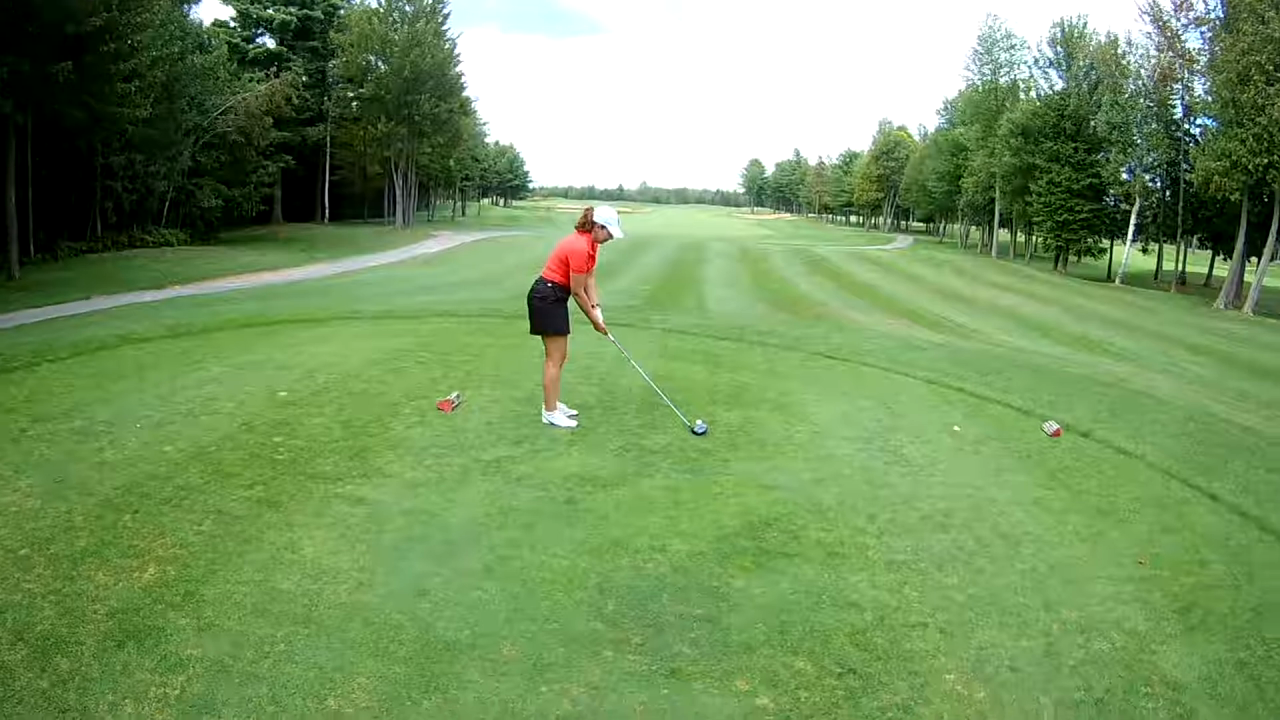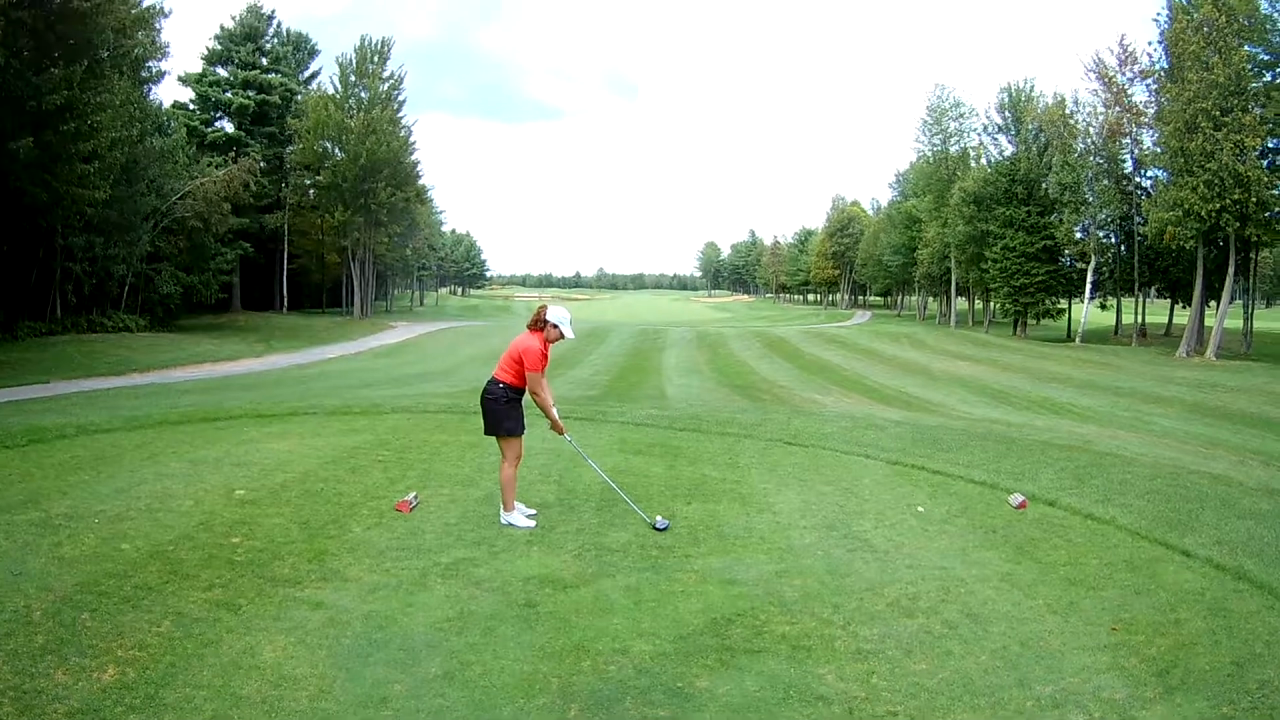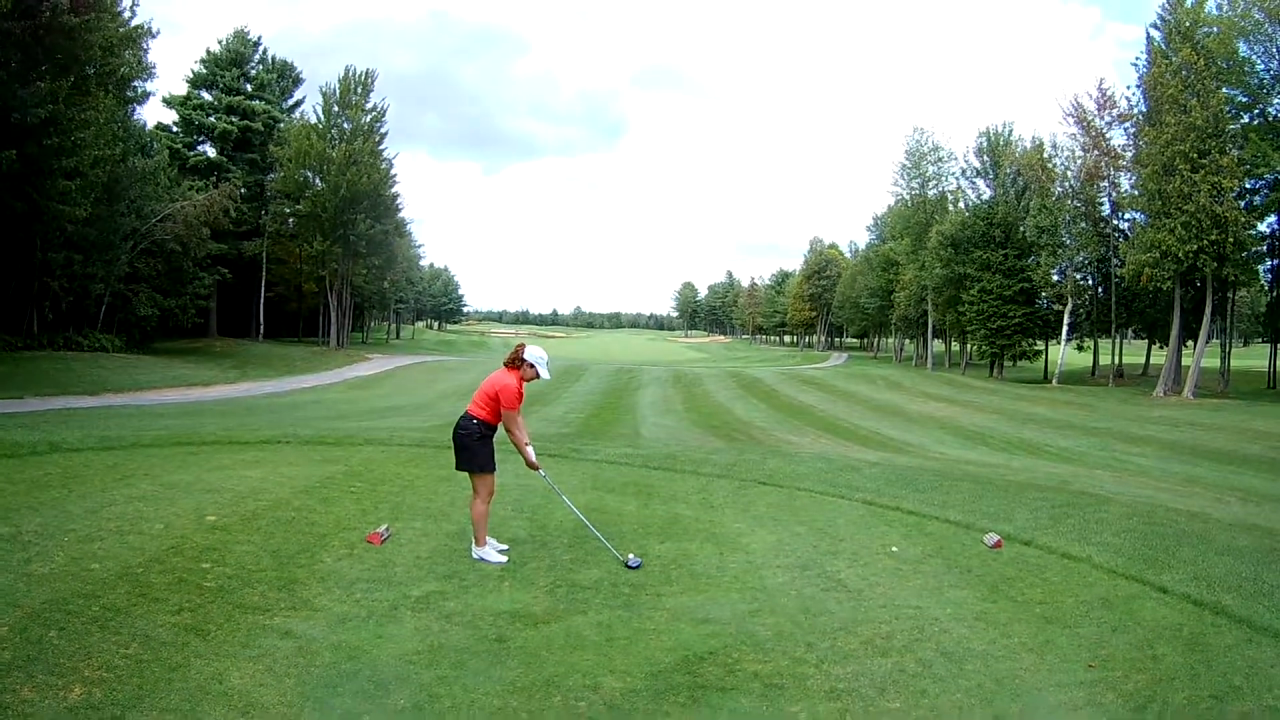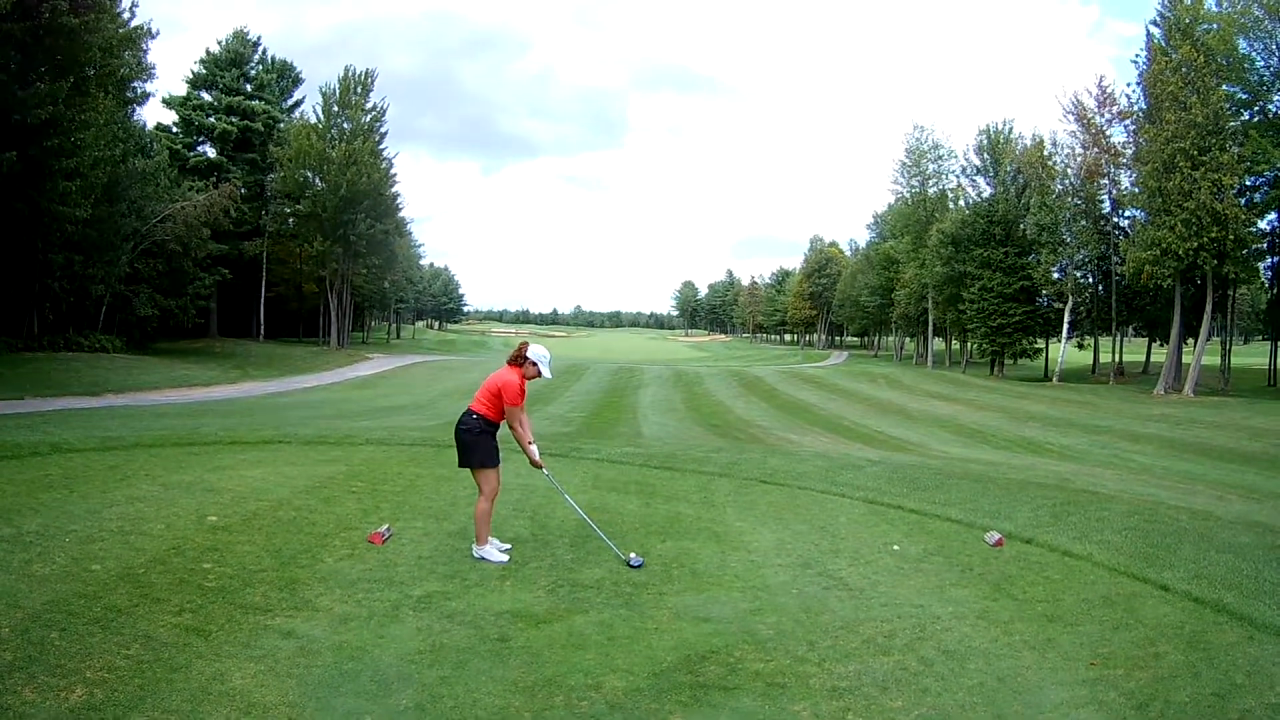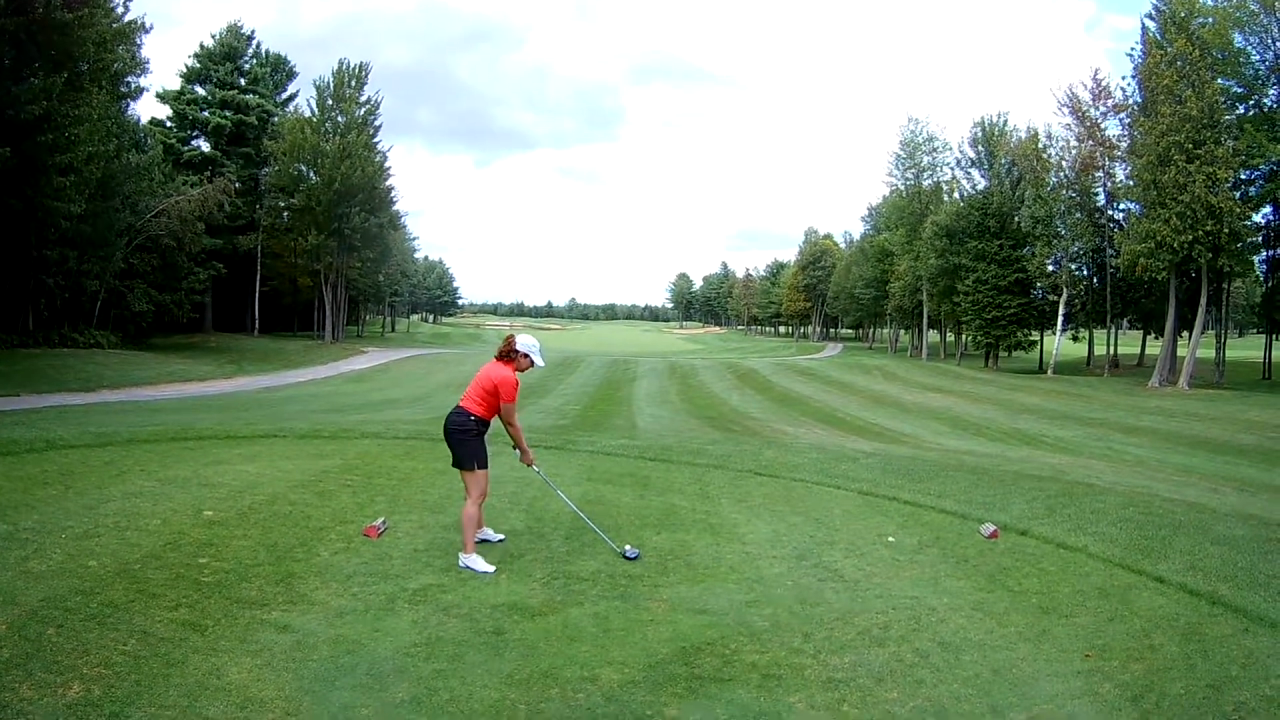
dt=0.7s
person 1, frame 1
left shoulder: (590, 243)
right shoulder: (579, 248)
left elbow: (590, 278)
right elbow: (577, 291)
left wrist: (597, 309)
right wrist: (594, 320)
left hip: (555, 297)
right hip: (547, 297)
left knee: (558, 356)
right knee: (555, 358)
left ankle: (552, 404)
right ankle: (550, 412)
person 1, frame 2
left shoulder: (541, 341)
right shoulder: (532, 347)
left elbow: (542, 379)
right elbow: (535, 391)
left wrist: (553, 409)
right wrist: (553, 420)
left hip: (509, 397)
right hip: (500, 397)
left knee: (513, 456)
right knee: (511, 458)
left ankle: (510, 504)
right ankle: (508, 513)
person 1, frame 3
left shoulder: (513, 377)
right shoulder: (509, 385)
left elbow: (517, 416)
right elbow: (510, 429)
left wrist: (529, 446)
right wrist: (527, 458)
left hip: (479, 431)
right hip: (472, 433)
left knee: (485, 491)
right knee: (483, 493)
left ankle: (482, 539)
right ankle: (480, 548)
person 1, frame 4
left shoulder: (517, 377)
right shoulder: (511, 382)
left elbow: (522, 414)
right elbow: (513, 425)
left wrist: (532, 445)
right wrist: (530, 456)
left hip: (483, 430)
right hip: (474, 430)
left knee: (492, 488)
right knee: (488, 491)
left ankle: (485, 538)
right ankle: (480, 546)
person 1, frame 5
left shoulder: (498, 366)
right shoulder: (507, 378)
left elbow: (503, 413)
right elbow: (510, 422)
left wrist: (520, 444)
right wrist: (524, 451)
left hip: (461, 424)
right hip: (466, 430)
left knee: (478, 486)
right knee: (476, 494)
left ankle: (479, 530)
right ankle: (467, 555)
